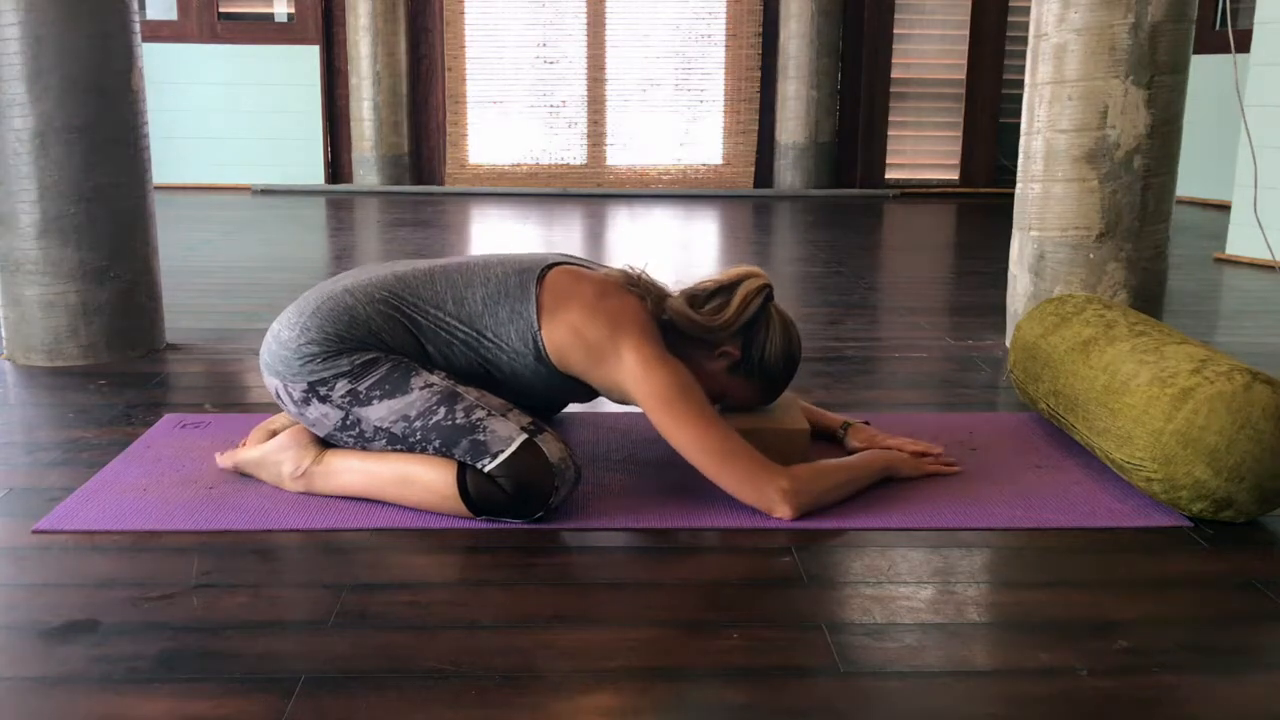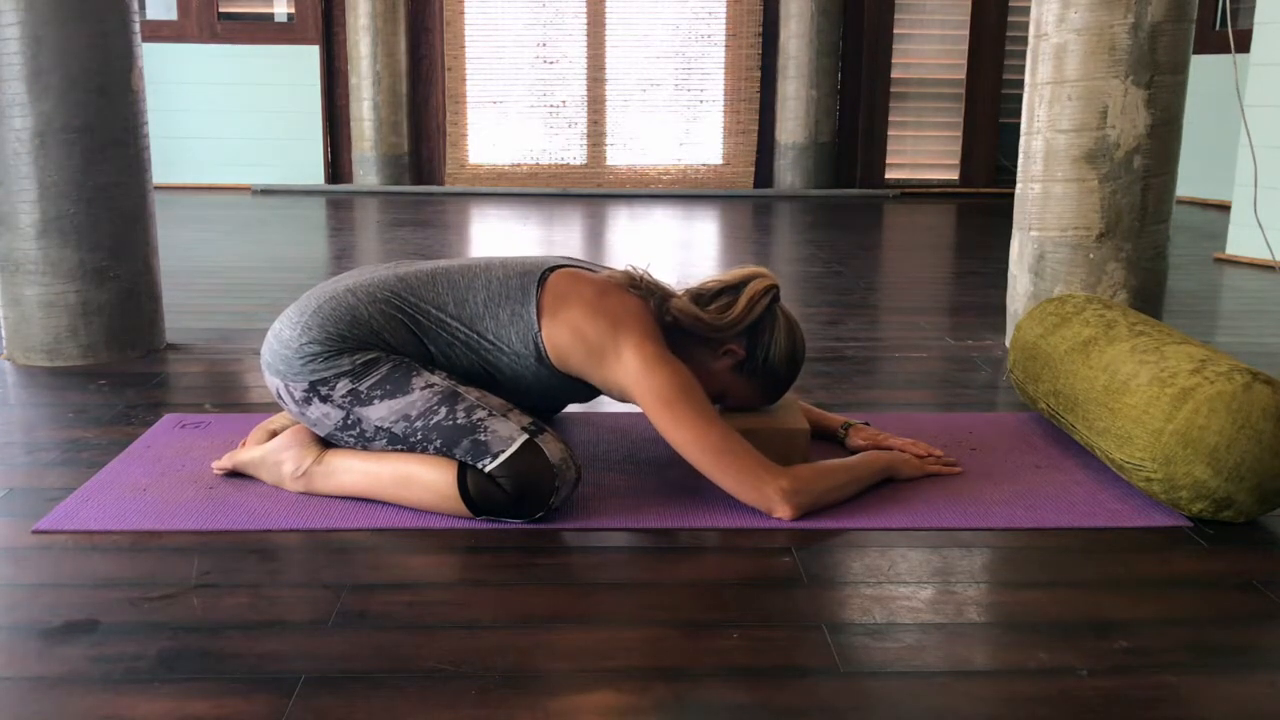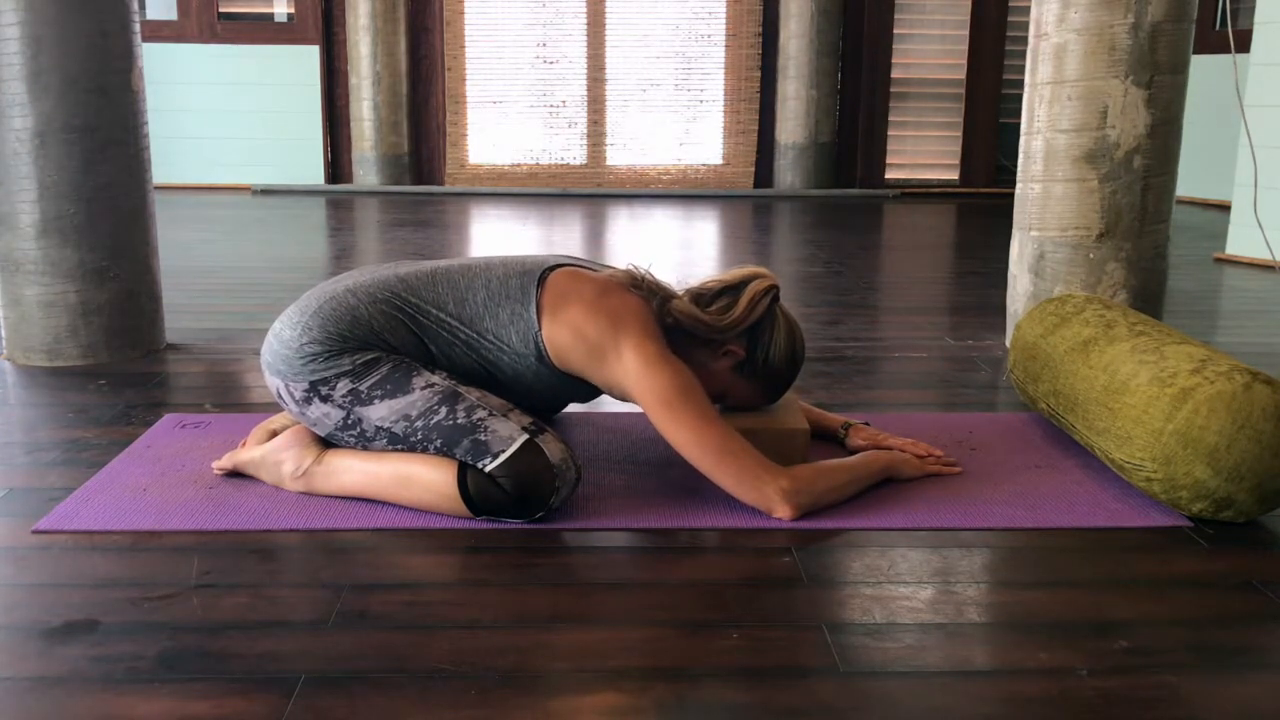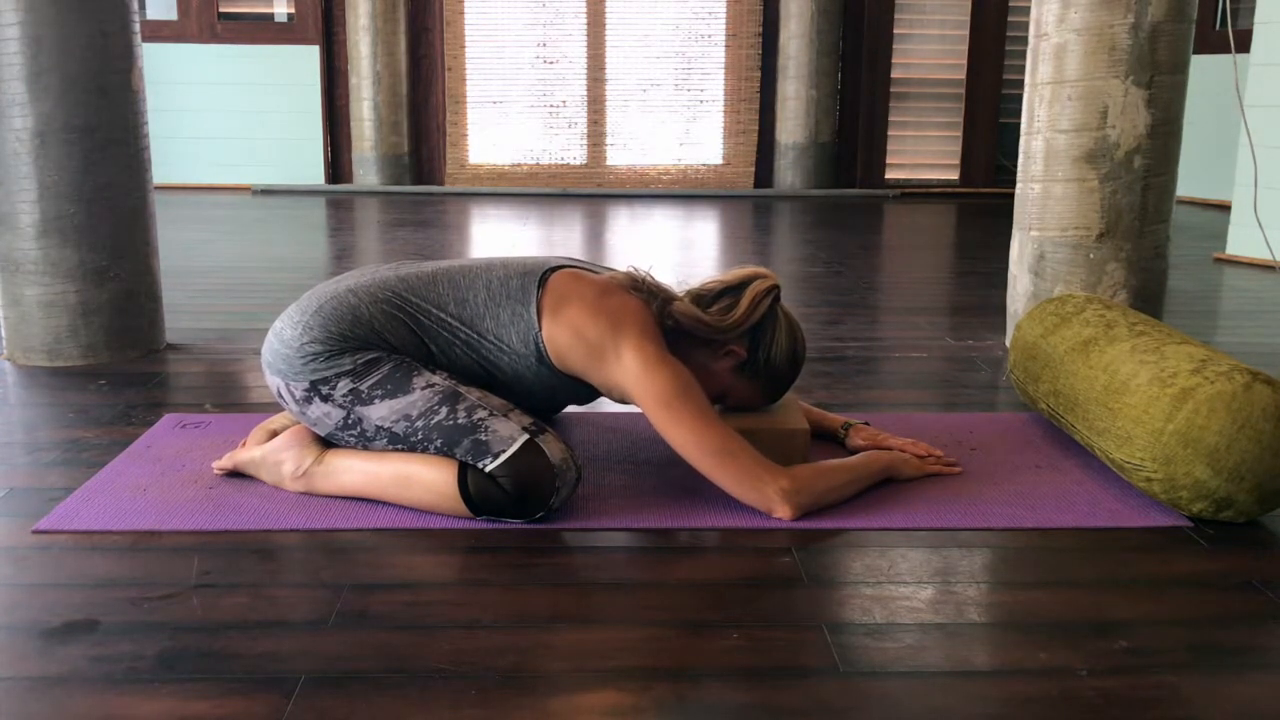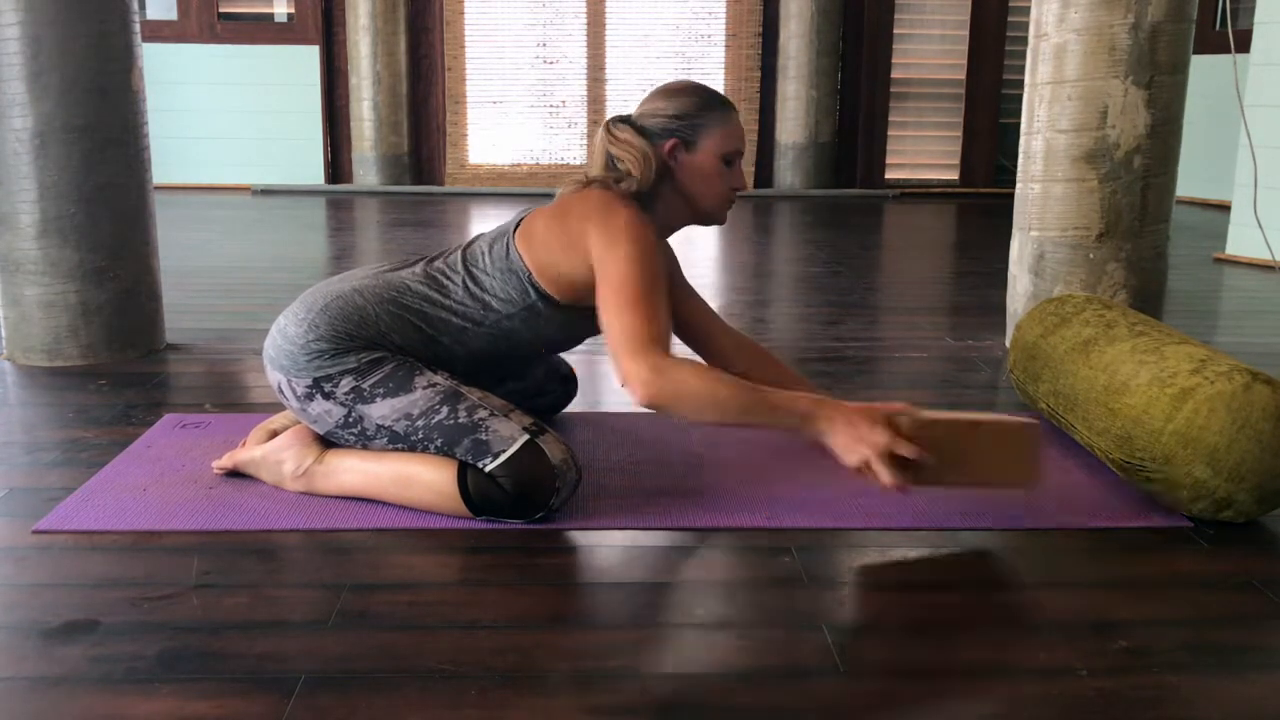
dt=1s
person 1, frame 1
left shoulder: (644, 310)
right shoulder: (642, 354)
left elbow: (738, 397)
right elbow: (780, 496)
left wrist: (843, 427)
right wrist: (882, 464)
left hip: (354, 311)
right hip: (318, 351)
left knee: (531, 407)
right knee: (534, 477)
left ankle: (326, 421)
right ankle: (307, 462)
person 1, frame 2
left shoulder: (649, 310)
right shoulder: (644, 354)
left elbow: (759, 397)
right elbow: (780, 496)
left wrist: (846, 428)
right wrist: (884, 465)
left hip: (356, 313)
right hip: (321, 350)
left knee: (535, 409)
right knee: (535, 475)
left ankle: (324, 421)
right ankle: (308, 461)
person 1, frame 3
left shoulder: (650, 309)
right shoulder: (644, 353)
left elbow: (757, 396)
right elbow: (780, 496)
left wrist: (845, 427)
right wrist: (883, 464)
left hip: (357, 310)
right hip: (321, 350)
left knee: (533, 409)
right knee: (535, 476)
left ankle: (323, 420)
right ankle: (307, 461)
person 1, frame 4
left shoulder: (648, 310)
right shoulder: (642, 354)
left elbow: (758, 397)
right elbow: (780, 497)
left wrist: (846, 428)
right wrist: (883, 465)
left hip: (360, 309)
right hip: (322, 349)
left knee: (532, 410)
right knee: (535, 476)
left ankle: (326, 421)
right ankle: (307, 462)
person 1, frame 5
left shoulder: (637, 233)
right shoulder: (618, 230)
left elbow: (726, 346)
right elbow: (651, 381)
left wrist: (833, 404)
right wrist: (825, 420)
left hip: (357, 318)
right hip: (315, 343)
left knee: (545, 388)
right knee: (537, 481)
left ankle: (330, 419)
right ankle: (304, 461)
